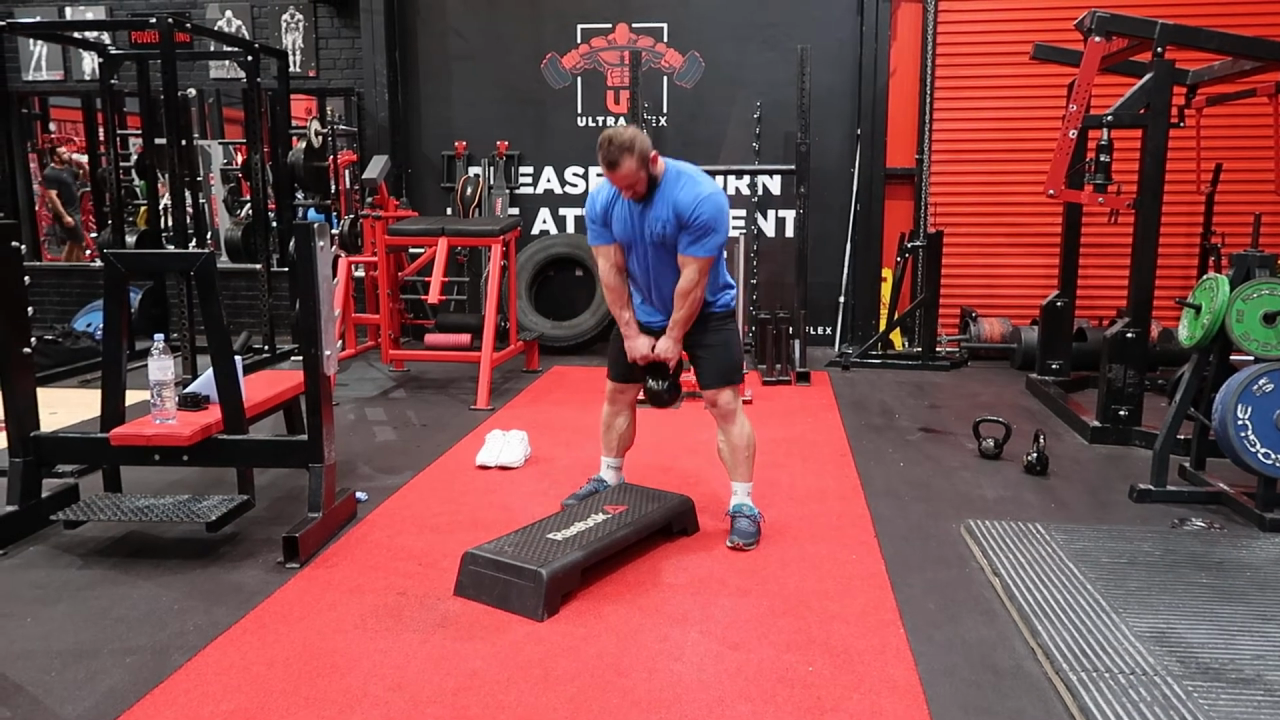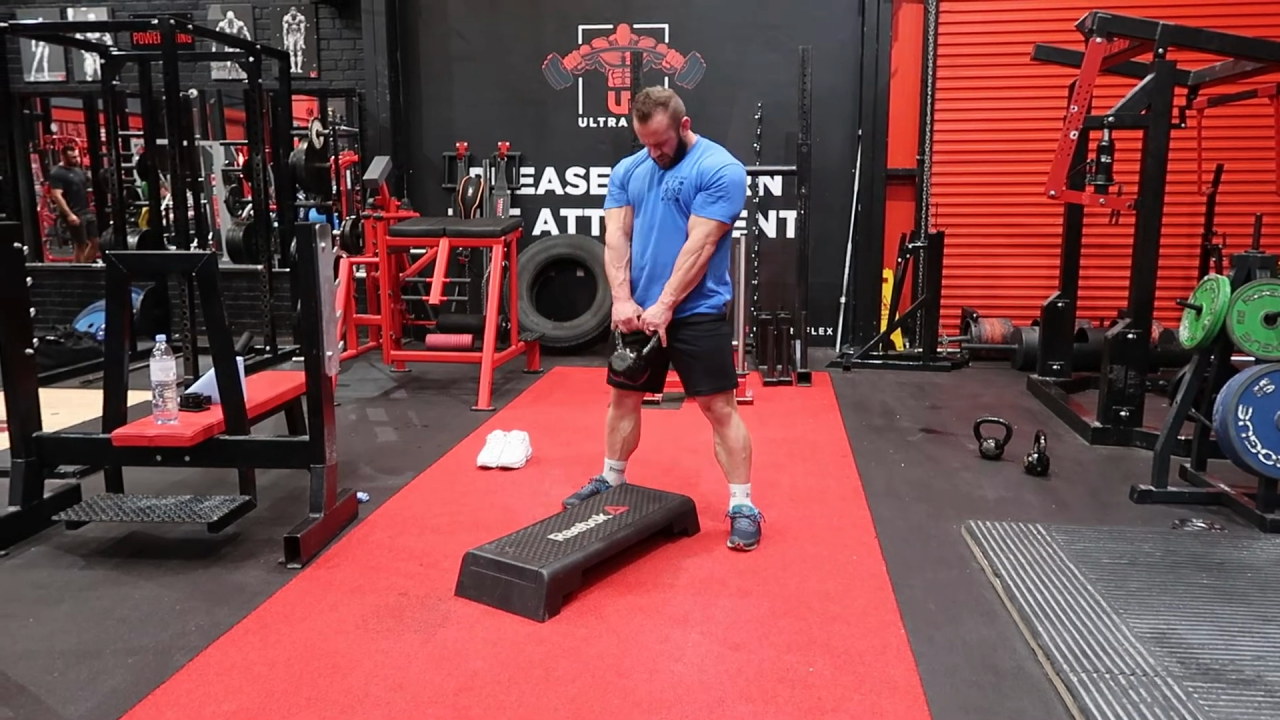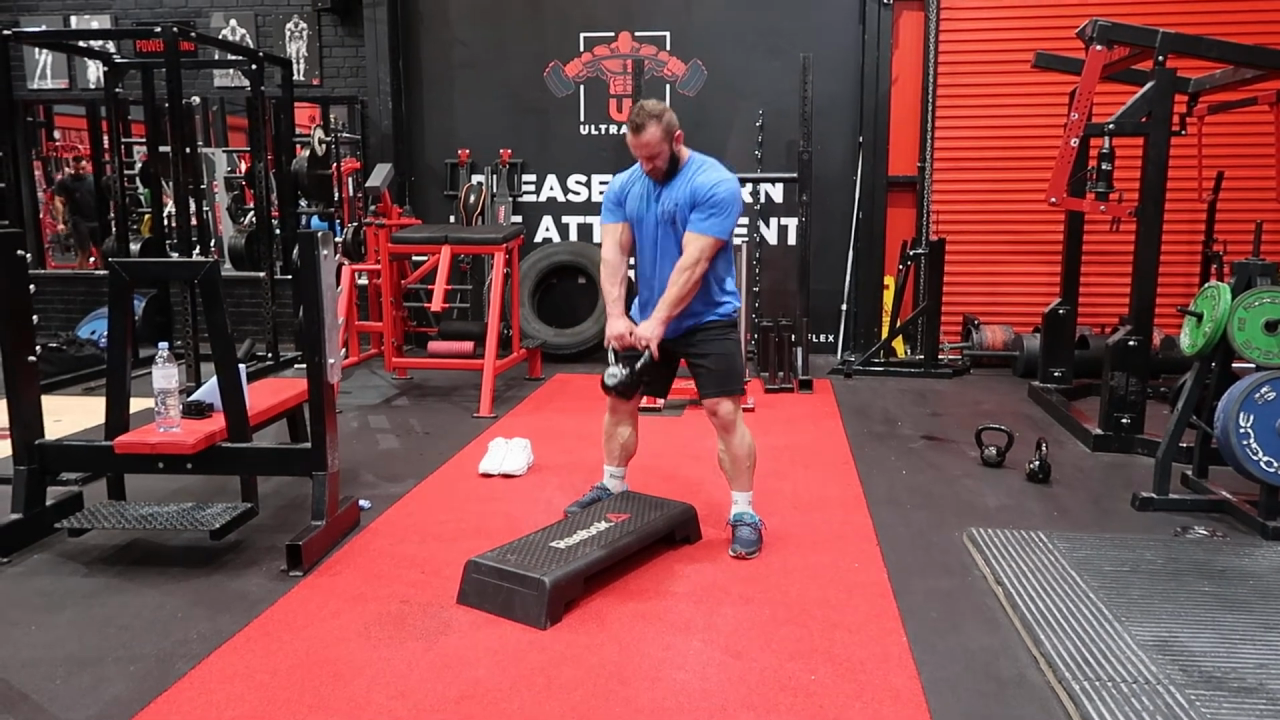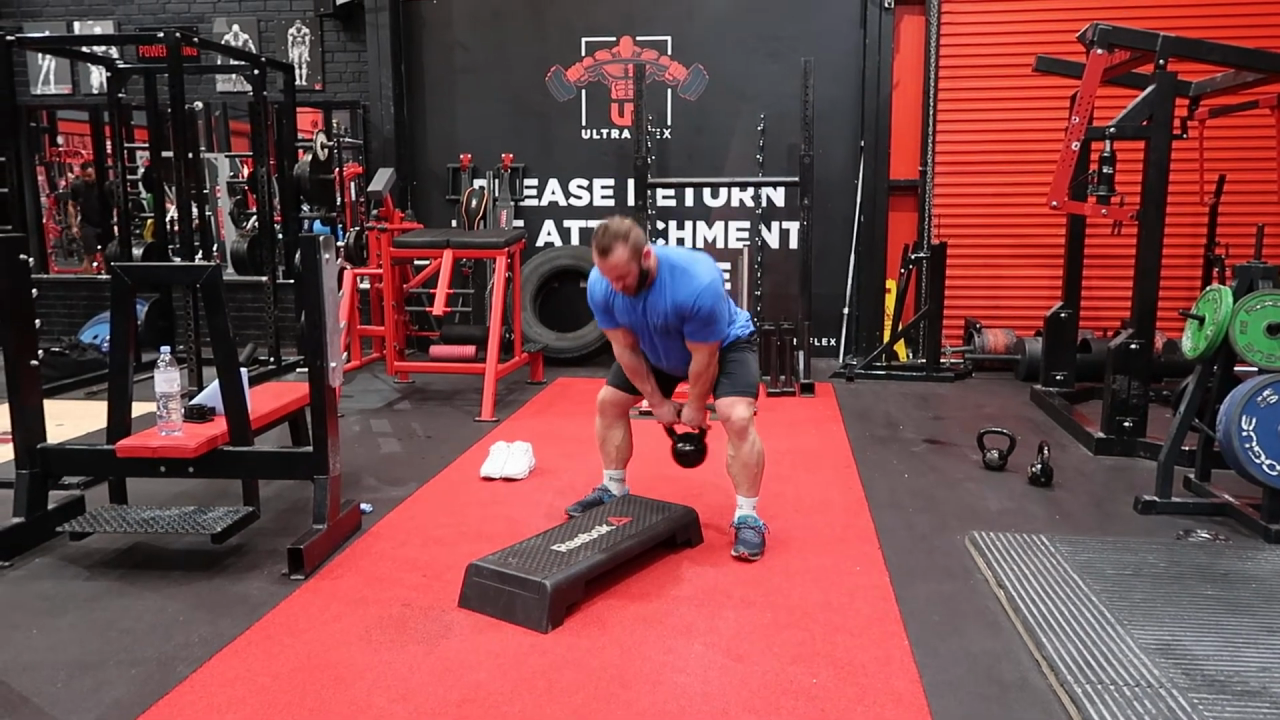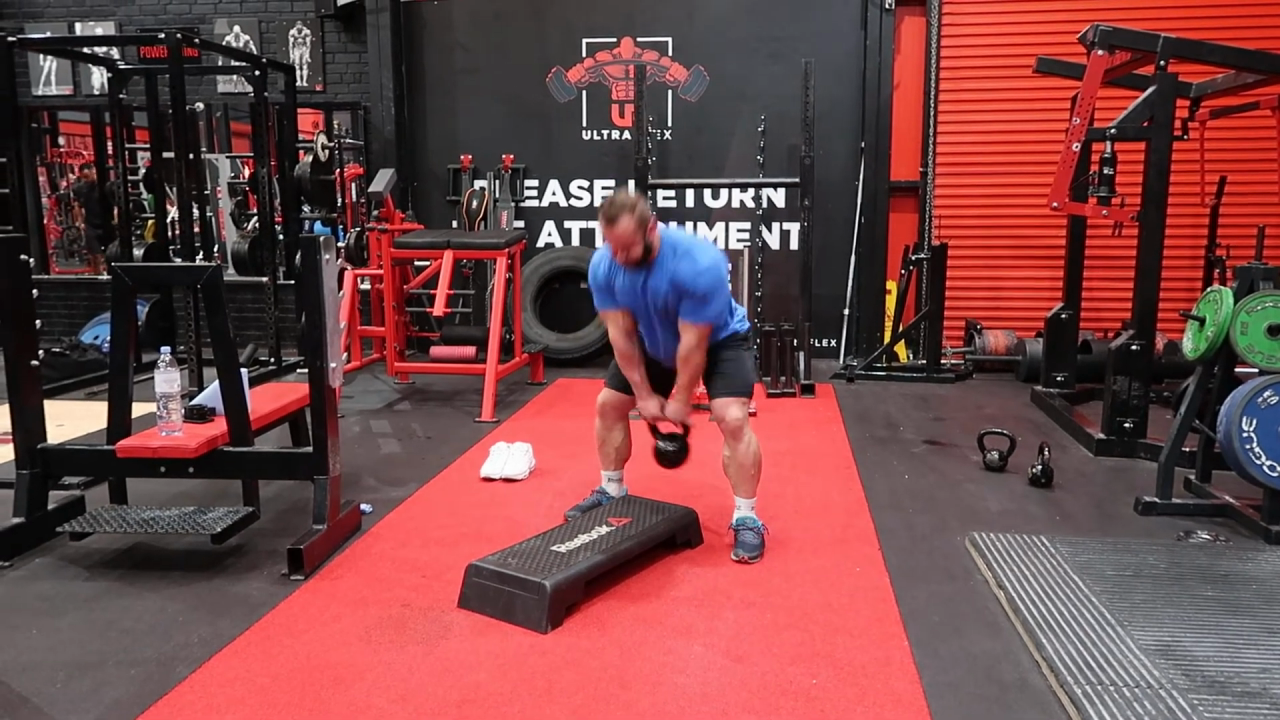
dt=0.4s
person 1, frame 1
left shoulder: (700, 196)
right shoulder: (601, 200)
left elbow: (694, 279)
right elbow: (611, 272)
left wrist: (673, 338)
right wrist: (631, 334)
left hip: (707, 310)
right hip: (644, 312)
left knee: (724, 402)
right knee: (617, 393)
left ankle: (743, 505)
right ankle: (608, 480)
person 1, frame 2
left shoulder: (721, 170)
right shoulder: (627, 171)
left elbow: (700, 245)
right elbow: (616, 238)
left wrist: (663, 304)
right wrist: (622, 299)
left hip: (697, 314)
right hip: (637, 311)
left knee: (718, 407)
right knee: (623, 398)
left ankle: (742, 505)
right ankle: (611, 481)
person 1, frame 3
left shoulder: (715, 184)
right shoulder: (622, 187)
left elbow: (694, 263)
right elbow: (613, 253)
left wrist: (657, 323)
right wrist: (617, 315)
left hip: (708, 318)
right hip: (644, 315)
left knee: (724, 412)
right knee: (620, 397)
left ankle: (744, 513)
right ankle: (613, 487)
person 1, frame 4
left shoulder: (698, 283)
right shoulder: (600, 287)
left elbow: (704, 357)
right elbow: (626, 350)
left wrist: (695, 408)
right wrist: (658, 403)
left hip: (725, 342)
left knee: (737, 417)
right knee: (608, 401)
left ankle: (747, 517)
right ankle: (613, 489)
person 1, frame 5
left shoulder: (700, 263)
right shoulder: (604, 264)
left elbow: (693, 345)
right elbow: (621, 335)
left wrist: (679, 400)
right wrist: (644, 396)
left hip: (720, 339)
right hip: (655, 343)
left knee: (733, 417)
right knee: (607, 404)
left ankle: (746, 519)
right ankle: (611, 492)
